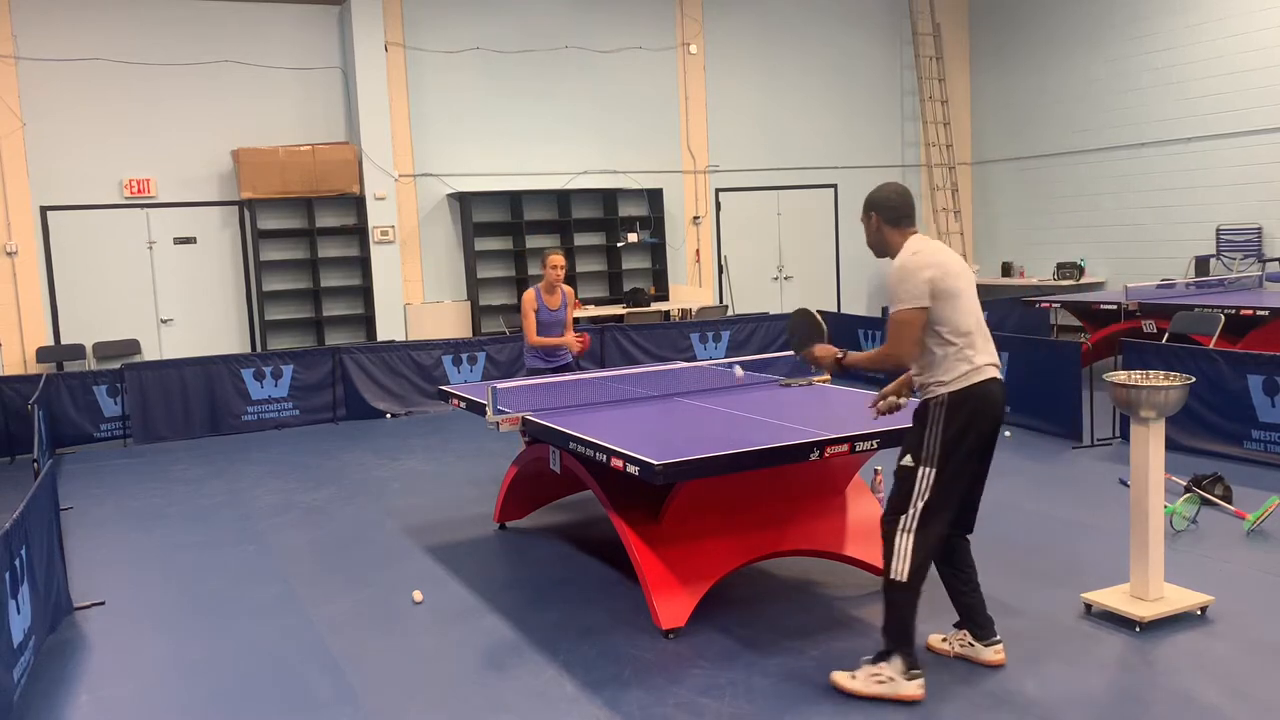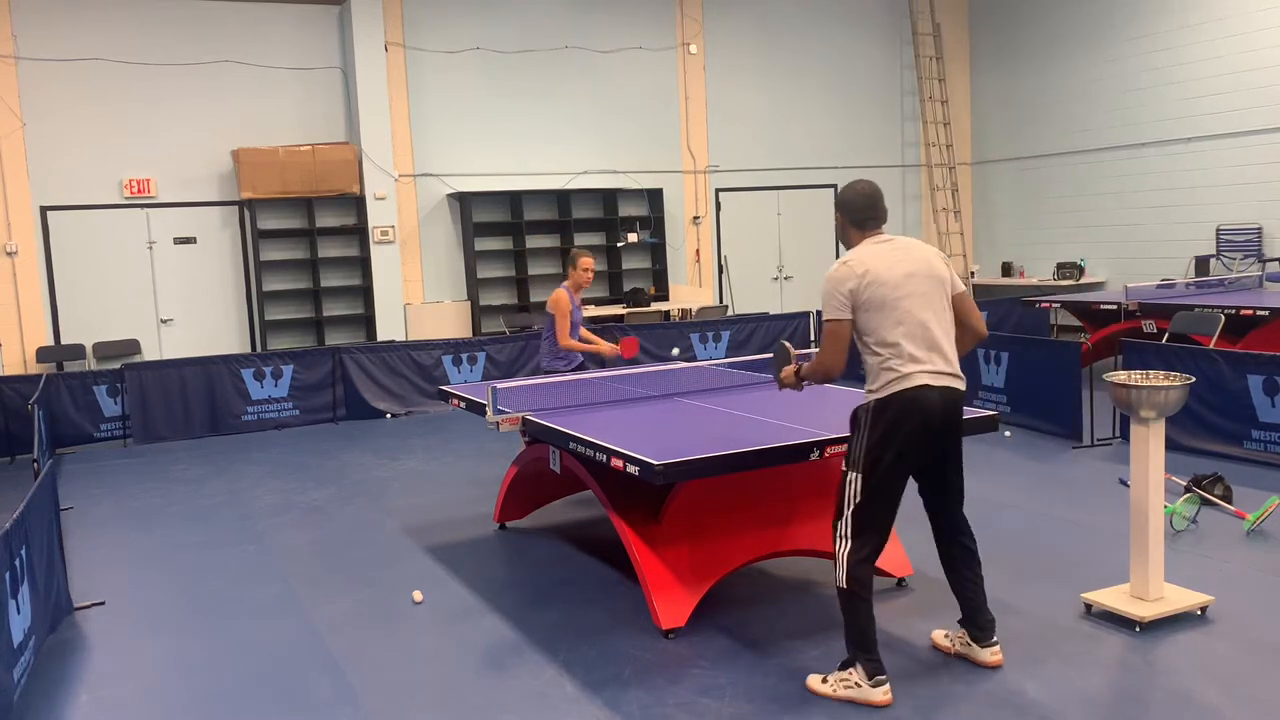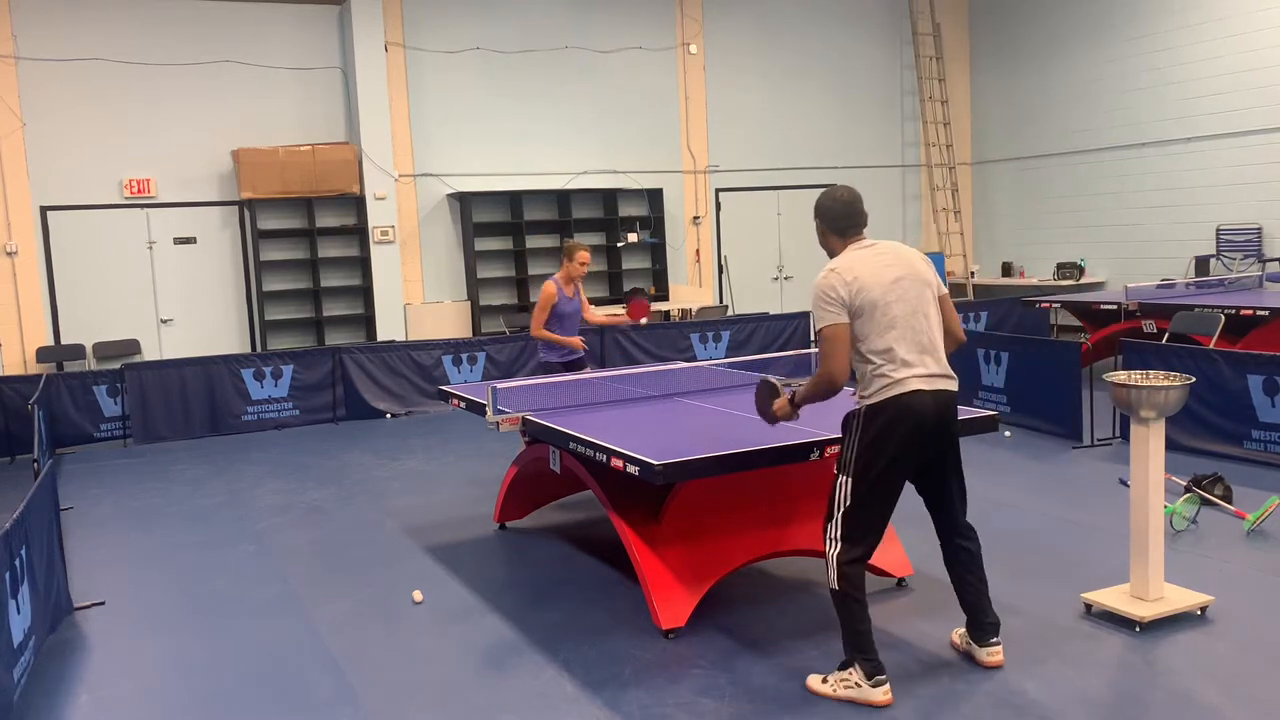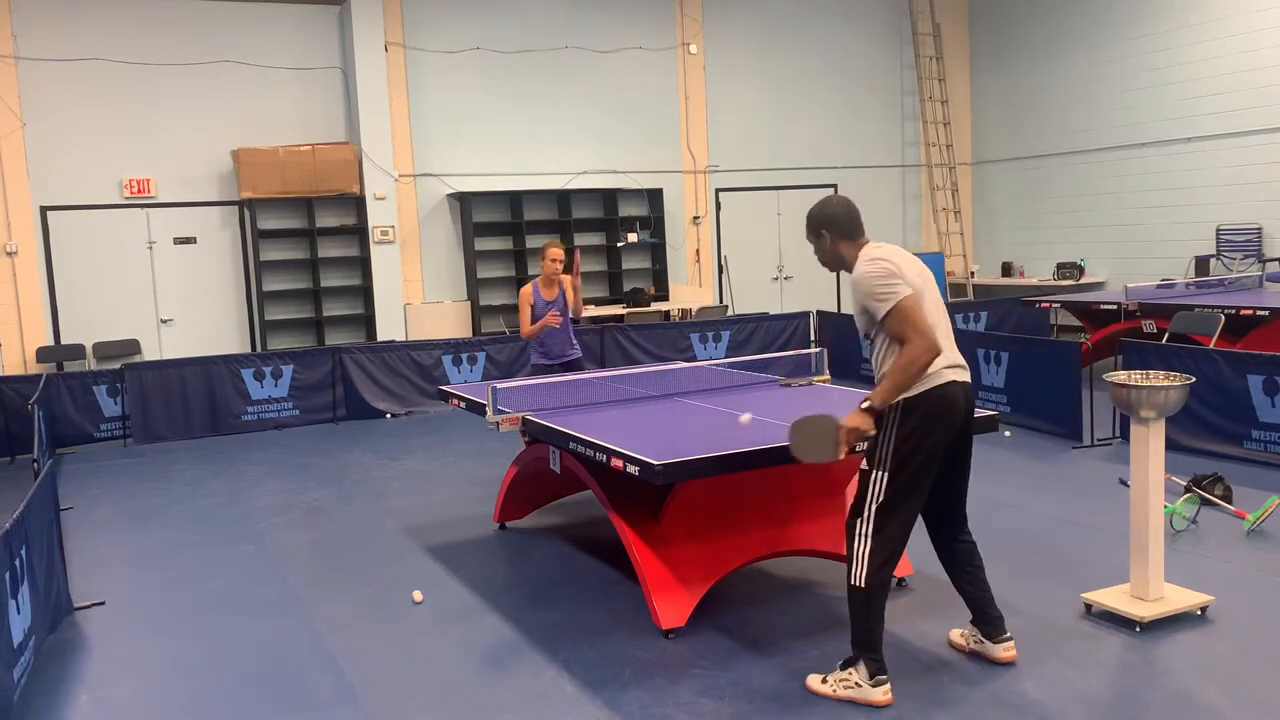
dt=0.3s
person 1, frame 1
left shoulder: (907, 266)
right shoulder: (942, 254)
left elbow: (893, 355)
left wrist: (836, 359)
right wrist: (914, 380)
left hip: (955, 403)
right hip: (987, 391)
left knee: (907, 527)
right knee: (949, 524)
left ankle: (899, 666)
right ankle: (980, 634)
person 1, frame 2
left shoulder: (845, 271)
right shoulder: (930, 255)
left elbow: (832, 366)
right elbow: (976, 330)
left wrist: (798, 373)
left hip: (894, 406)
right hip: (948, 397)
left knee: (855, 537)
right knee: (950, 520)
left ankle: (867, 673)
right ankle: (980, 635)
person 1, frame 3
left shoulder: (833, 281)
right shoulder: (914, 258)
left elbow: (835, 375)
right elbow: (955, 335)
left wrist: (794, 402)
left hip: (888, 411)
right hip: (941, 399)
left knee: (845, 539)
right knee: (954, 523)
left ankle: (866, 673)
right ankle: (985, 636)
person 1, frame 4
left shoulder: (870, 271)
right shoulder: (896, 256)
left elbow: (924, 344)
left wrist: (868, 408)
right wrist: (882, 399)
left hip: (920, 405)
right hip: (956, 392)
left knee: (871, 532)
right knee: (950, 524)
left ankle: (868, 672)
right ankle: (993, 633)
